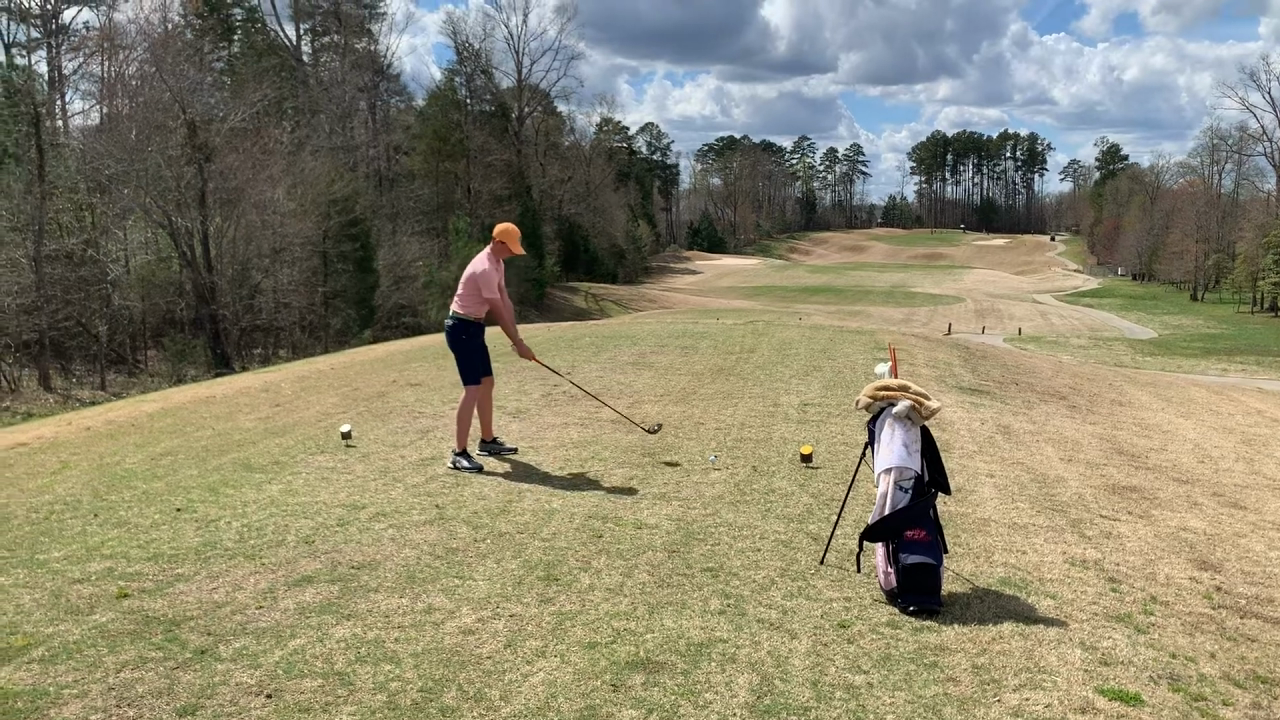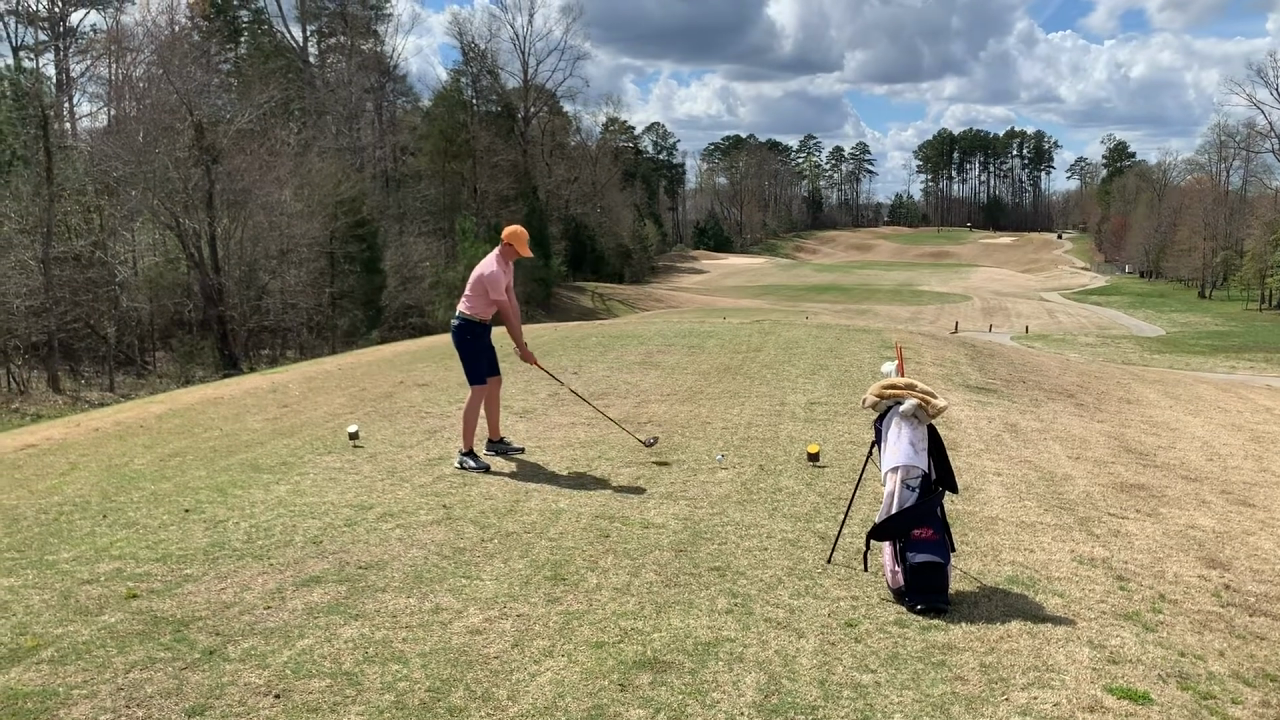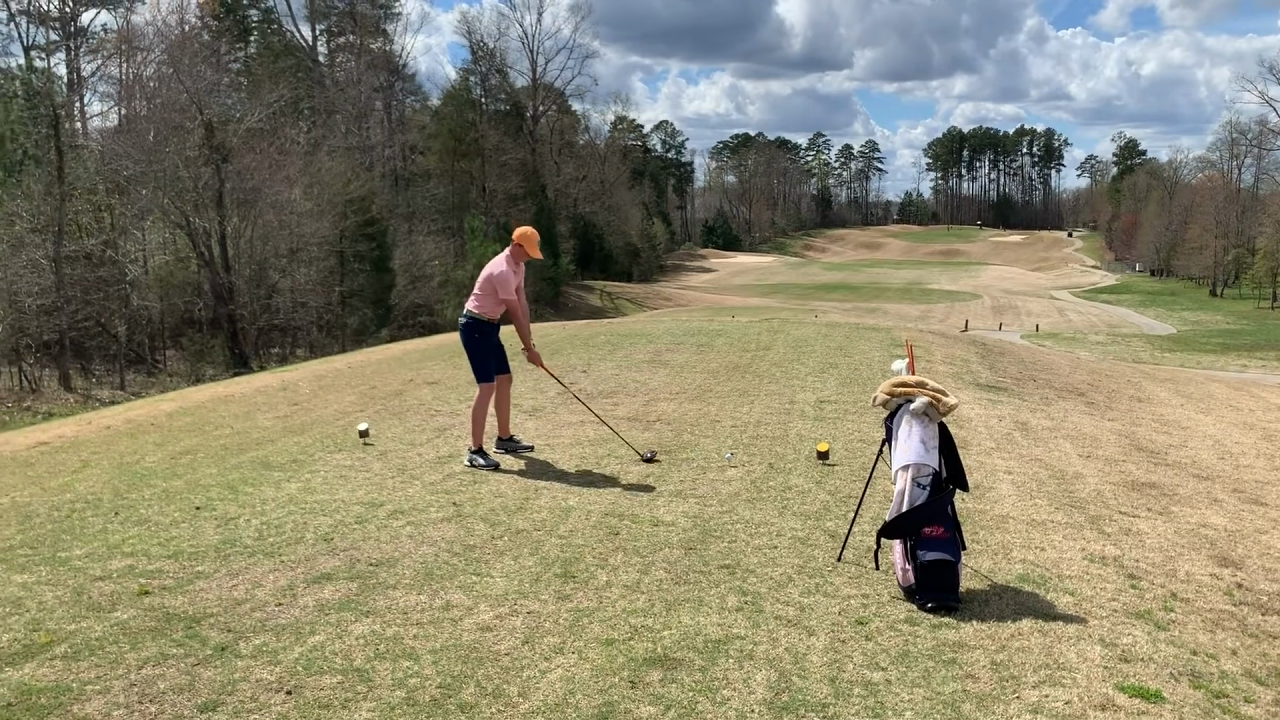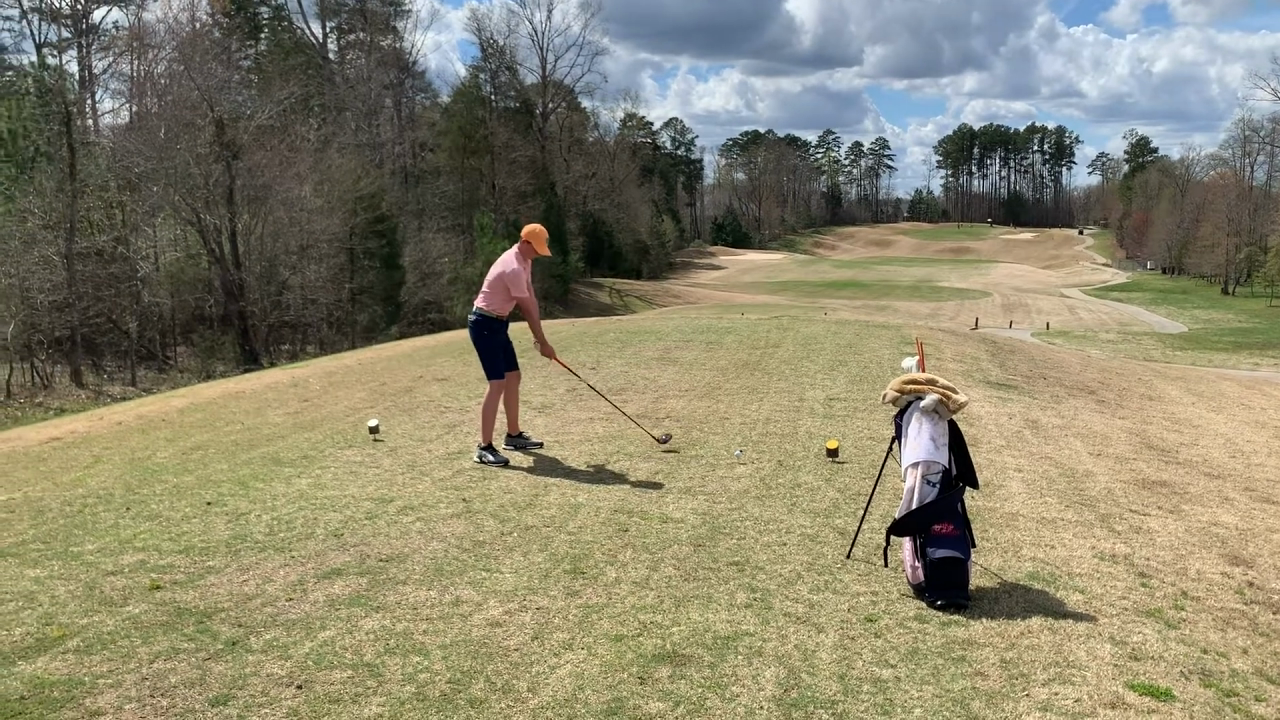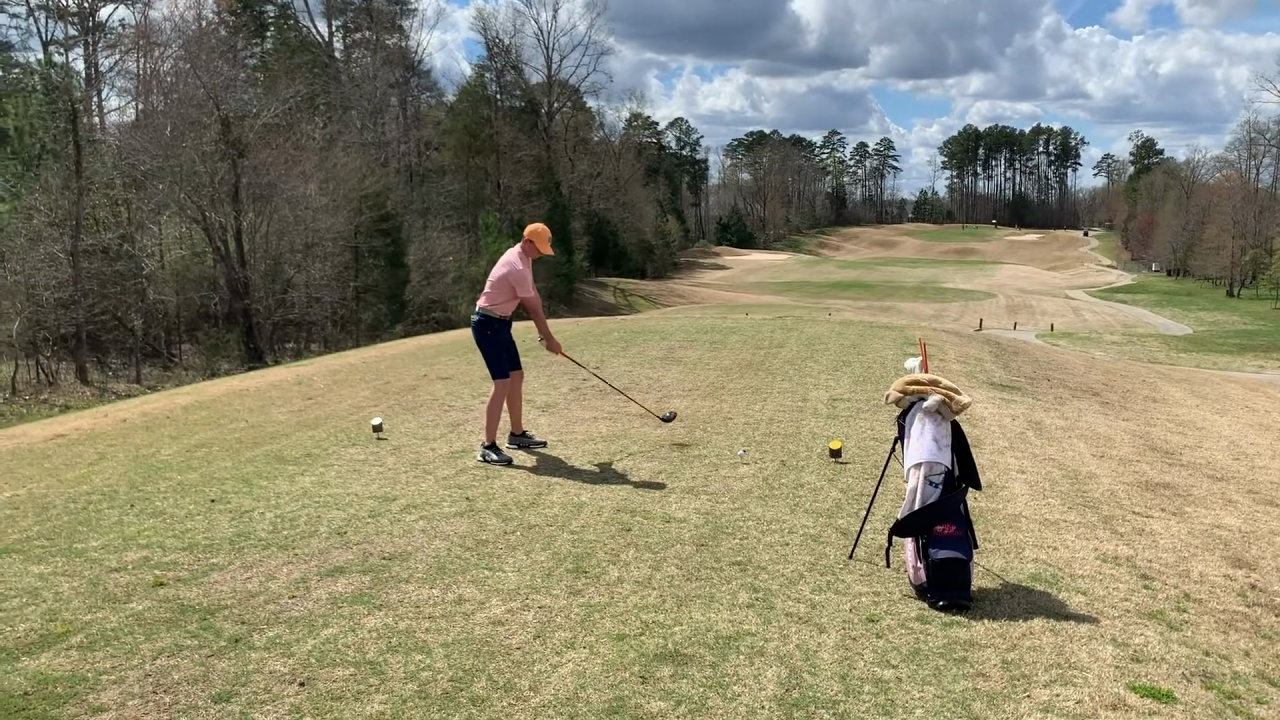
dt=0.3s
person 1, frame 1
left shoulder: (497, 264)
right shoulder: (484, 269)
left elbow: (506, 303)
right elbow: (498, 312)
left wrist: (517, 338)
right wrist: (519, 344)
left hip: (473, 328)
right hip: (462, 328)
left knee: (487, 383)
right knee: (473, 389)
left ankle: (487, 440)
right ankle: (459, 453)
person 1, frame 2
left shoulder: (507, 266)
right shoulder: (492, 271)
left elbow: (513, 305)
right elbow: (506, 314)
left wrist: (521, 341)
right wrist: (522, 348)
left hip: (480, 328)
right hip: (467, 329)
left knee: (494, 383)
right knee: (479, 388)
left ankle: (494, 440)
right ankle: (465, 453)
person 1, frame 3
left shoulder: (518, 267)
right shoulder: (502, 271)
left elbow: (523, 305)
right elbow: (515, 314)
left wrist: (529, 342)
right wrist: (529, 349)
left hip: (489, 327)
right hip: (475, 327)
left knee: (505, 381)
right knee: (487, 387)
left ankle: (504, 438)
right ankle: (475, 451)
person 1, frame 4
left shoulder: (523, 261)
right shoulder: (513, 269)
left elbow: (531, 300)
right elbow: (528, 311)
left wrist: (538, 338)
right wrist: (543, 343)
left hip: (497, 324)
right hip: (484, 325)
left knee: (513, 377)
right knee: (497, 384)
left ankle: (513, 435)
right ankle: (484, 447)
person 1, frame 5
left shoulder: (522, 258)
right shoulder: (517, 269)
left elbow: (534, 297)
right elbow: (533, 309)
left wrist: (543, 335)
right wrist: (550, 339)
left hip: (500, 324)
right hip: (487, 325)
left knee: (516, 377)
right knee: (502, 384)
left ankle: (516, 434)
right ankle: (488, 446)
